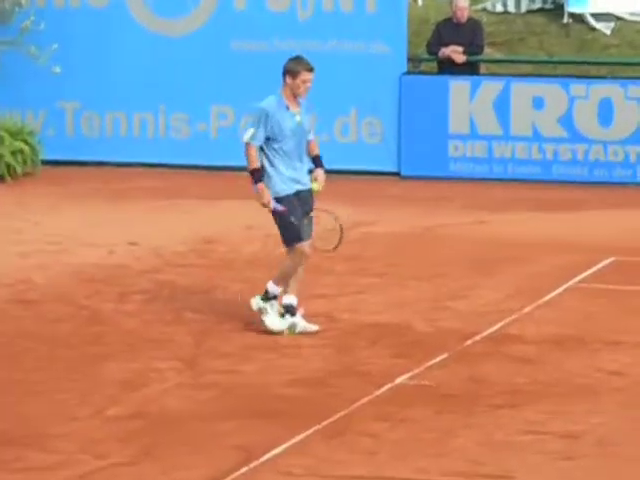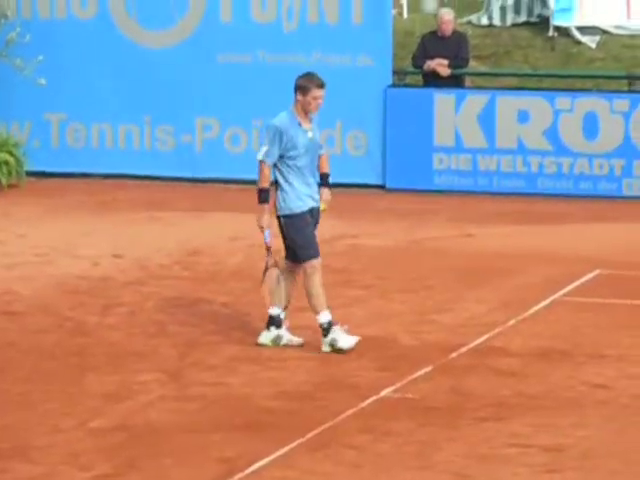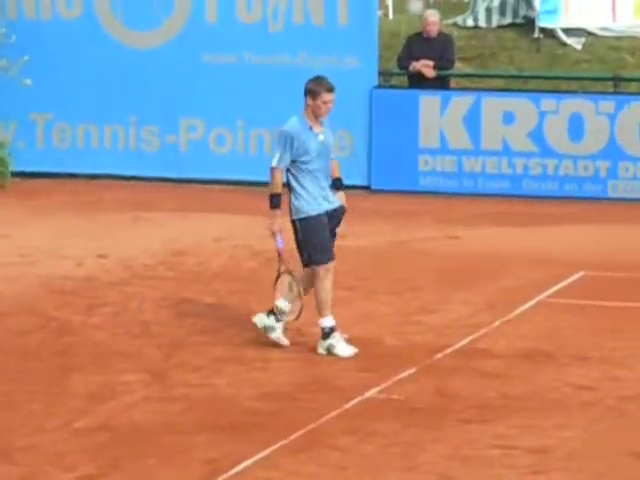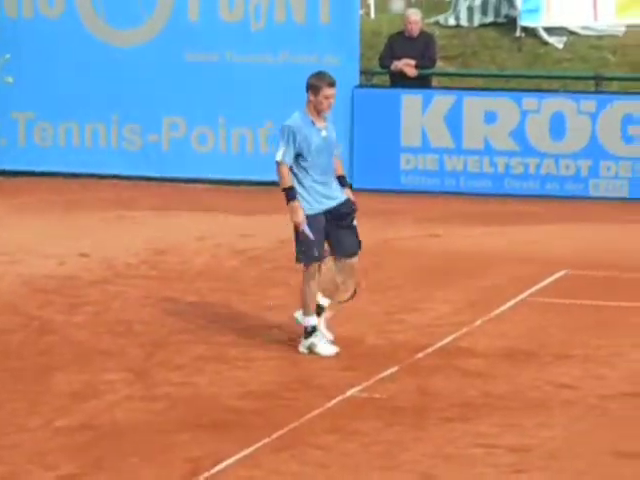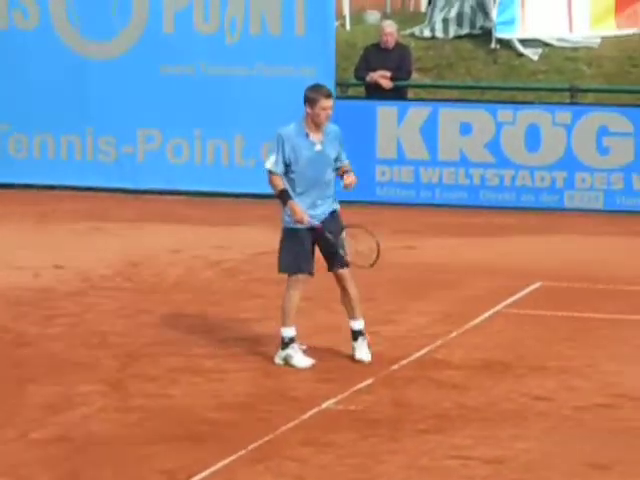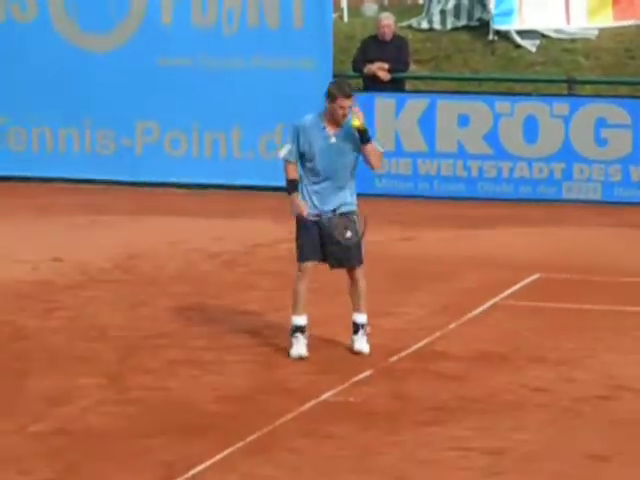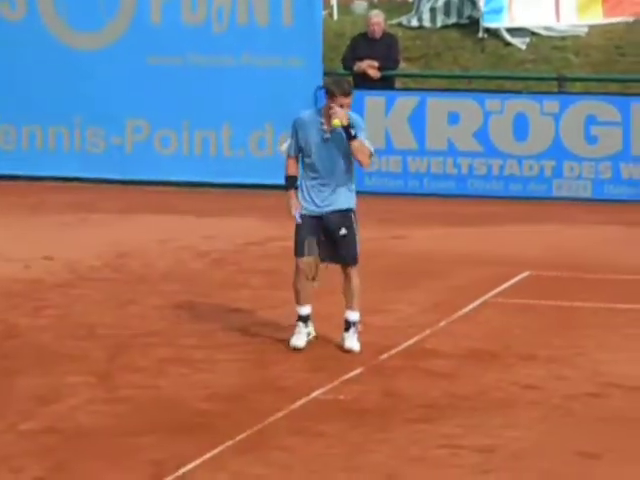
dt=0.2s
person 1, frame 1
left shoulder: (302, 108)
right shoulder: (267, 109)
right elbow: (251, 148)
left wrist: (318, 166)
right wrist: (261, 187)
left hip: (304, 189)
right hip: (281, 192)
left knee: (298, 250)
right knee: (302, 249)
left ankle: (289, 313)
right ankle: (267, 299)
person 1, frame 2
left shoulder: (314, 123)
right shoulder: (280, 126)
right elbow: (265, 166)
left wrist: (325, 186)
right wrist: (263, 209)
left hip: (311, 204)
right hip: (293, 208)
left knee: (294, 265)
right knee: (313, 266)
left ankle: (274, 328)
right ankle: (329, 331)
person 1, frame 3
left shoulder: (325, 127)
right shoulder: (290, 131)
right elbow: (277, 172)
left wrist: (339, 191)
right wrist: (276, 213)
left hip: (329, 207)
right hip: (308, 211)
left knee: (315, 270)
right knee: (322, 269)
left ankle: (273, 317)
right ankle: (328, 335)
person 1, frame 4
left shoulder: (329, 122)
right shoulder: (293, 126)
right elbow: (283, 166)
left wrist: (345, 186)
right wrist: (295, 205)
left hip: (337, 203)
right hip: (310, 208)
left knee: (349, 261)
right knee: (313, 267)
left ankle: (316, 310)
right ankle: (309, 333)
person 1, frame 5
left shoulder: (333, 134)
right shoulder: (286, 136)
left elbow: (341, 165)
right elbow: (275, 174)
left wrist: (348, 175)
right wrist: (292, 205)
left hip: (329, 215)
right hip: (298, 220)
left knee: (344, 275)
right knee: (296, 280)
left ankle: (359, 337)
right ankle: (287, 346)
person 1, frame 6
left shoulder: (356, 127)
right shoulder: (304, 127)
left elbow: (376, 164)
right elbow: (291, 163)
left wrist: (363, 132)
right wrist: (295, 196)
left hip: (344, 208)
right hip: (310, 210)
left knee: (355, 270)
right knee: (305, 268)
left ankle: (360, 331)
right ankle: (298, 334)
person 1, frame 7
left shoulder: (354, 123)
right shoulder: (303, 121)
left elbow: (366, 161)
right elbow: (293, 158)
left wrist: (347, 128)
right wrist: (292, 193)
left hip: (341, 206)
right hip: (308, 207)
left knee: (349, 267)
right knee: (303, 265)
left ankle: (351, 328)
right ankle: (304, 323)
